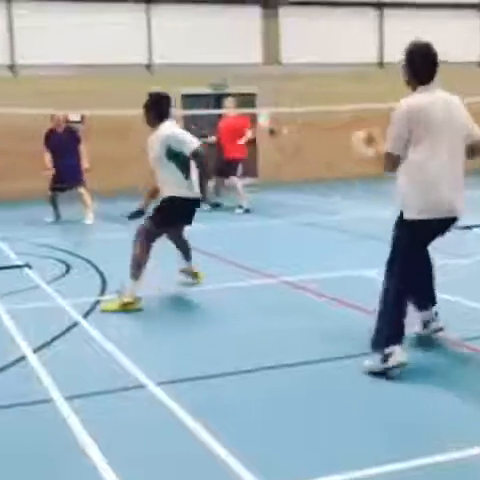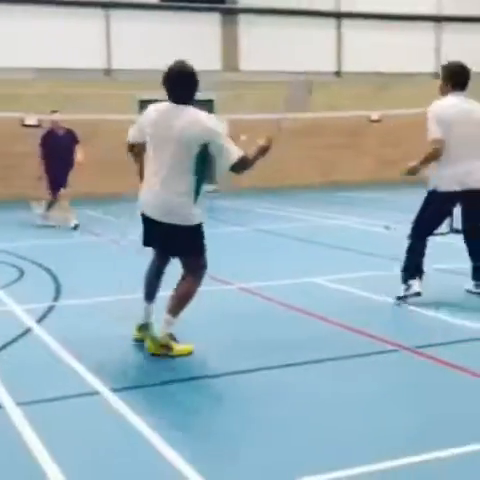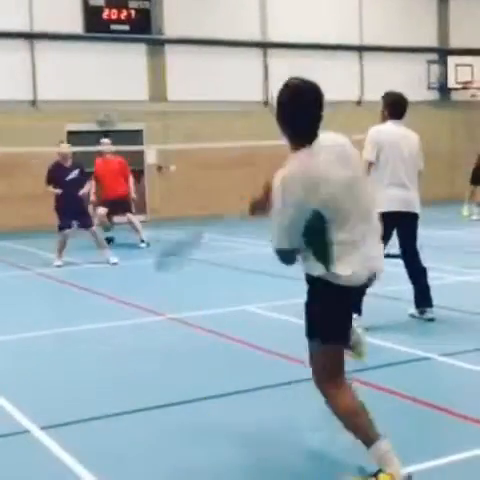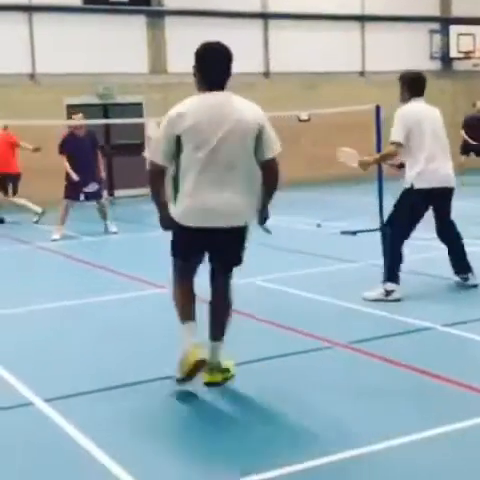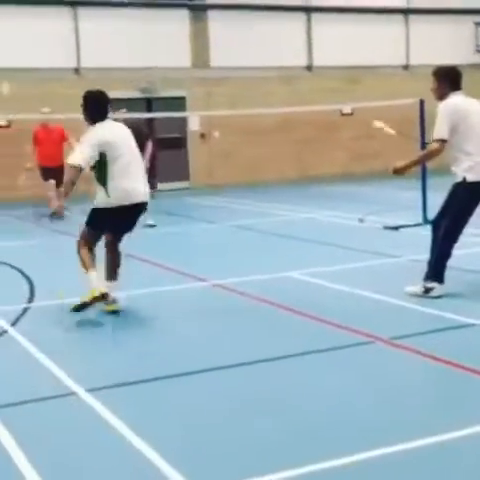
dt=1s
person 1, frame 1
left shoulder: (170, 132)
right shoulder: (157, 137)
left elbow: (199, 153)
right elbow: (161, 178)
left wrist: (202, 186)
right wrist: (145, 203)
left hip: (183, 196)
right hip: (183, 196)
left knee: (143, 236)
right knee: (173, 233)
left ankle: (131, 297)
right ankle: (190, 268)
person 1, frame 2
left shoulder: (151, 113)
right shoulder: (206, 124)
left elbow: (133, 144)
right elbow: (238, 166)
right wrist: (260, 152)
left hip: (150, 206)
right hip: (182, 212)
left knee: (159, 260)
right knee: (195, 271)
left ankle: (145, 323)
right ankle: (162, 337)
person 1, frame 3
left shoulder: (289, 179)
right shoulder: (340, 144)
left elbow: (286, 252)
left wrist: (284, 244)
right wrist: (271, 200)
left hip: (334, 275)
right hip: (366, 258)
left knee: (328, 378)
right ankle: (342, 336)
person 1, frame 4
left shoulder: (179, 113)
right shoulder: (253, 113)
left elbow: (155, 170)
right elbow: (271, 170)
left wrist: (162, 208)
right wrist: (263, 206)
left hip: (190, 214)
right hip: (235, 215)
left knee: (183, 278)
right knee: (221, 284)
left ankle: (192, 348)
right ankle: (215, 361)
person 1, frame 5
left shoulder: (92, 137)
right shoulder: (121, 129)
left elbow: (74, 169)
left wrist: (62, 199)
left hip: (114, 200)
right hip: (140, 197)
left knee: (85, 244)
right knee: (112, 242)
left ankle: (97, 288)
right ankle: (110, 295)
person 2, frame 1
left shoulder: (407, 108)
left elbow: (390, 163)
left wrist: (378, 144)
left hip: (419, 205)
right hip: (451, 203)
left knee: (399, 274)
right knee: (416, 254)
left ankle: (390, 349)
right ankle: (429, 314)
person 2, frame 2
left shoulder: (438, 108)
left elbow: (437, 148)
left wrist: (418, 165)
left hip: (446, 183)
left knee: (420, 231)
left ankle: (412, 281)
person 2, frame 3
left shoulder: (376, 133)
right shoulder: (413, 137)
left elbow: (364, 168)
right elbow: (417, 172)
left hip: (385, 205)
right hip: (409, 206)
right knee: (411, 256)
left ankle: (353, 312)
right ankle: (424, 307)
person 2, frame 4
left shoulder: (405, 111)
right shoulder: (434, 112)
left elbow: (394, 150)
left wrist: (372, 161)
left hip: (421, 182)
right hip: (445, 179)
left knee: (393, 230)
right knee: (446, 227)
left ankle: (390, 285)
right ankle: (466, 274)
person 2, frame 5
left shoulder: (447, 106)
left elbow: (437, 147)
left wrist: (407, 165)
right wrist: (452, 148)
left knee: (444, 226)
left ankle: (433, 282)
